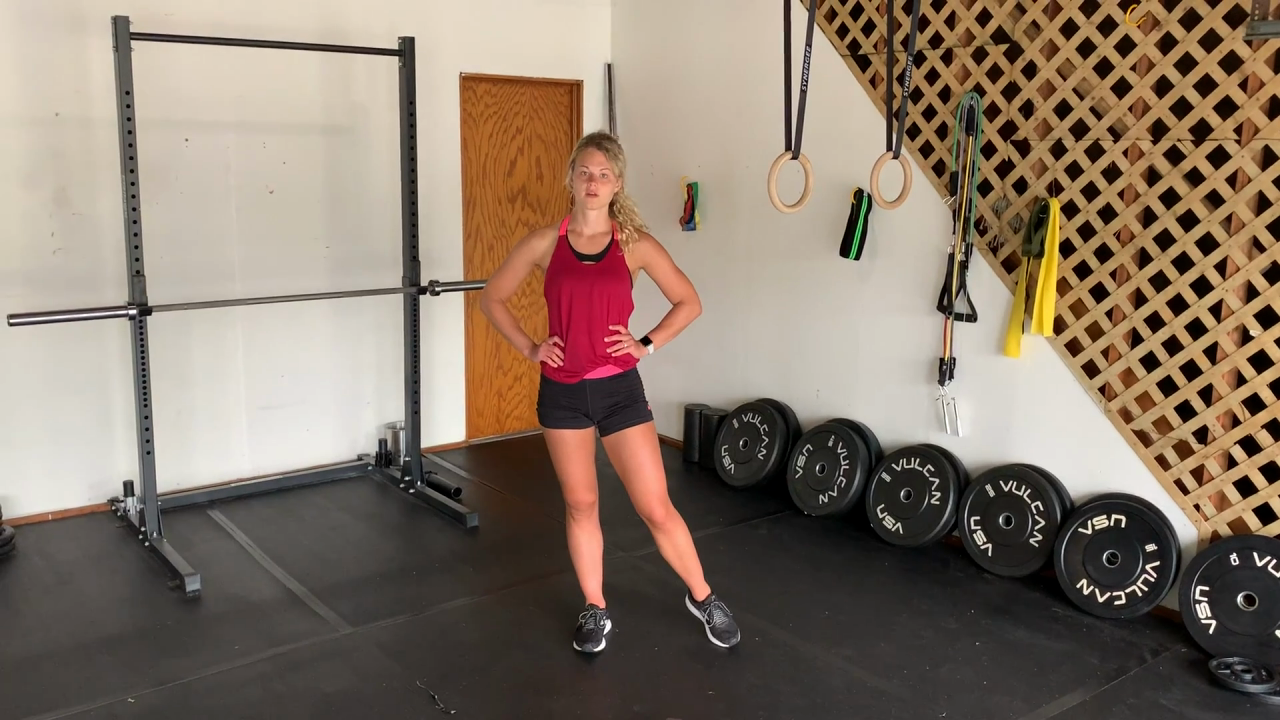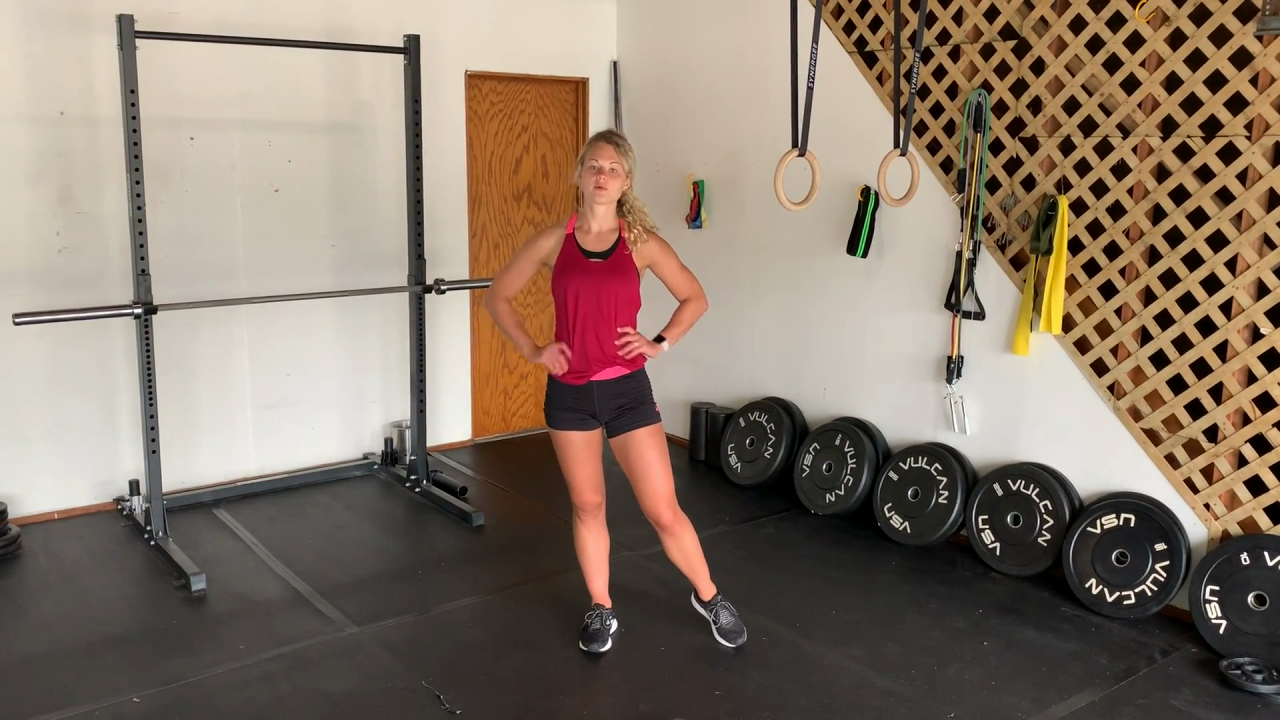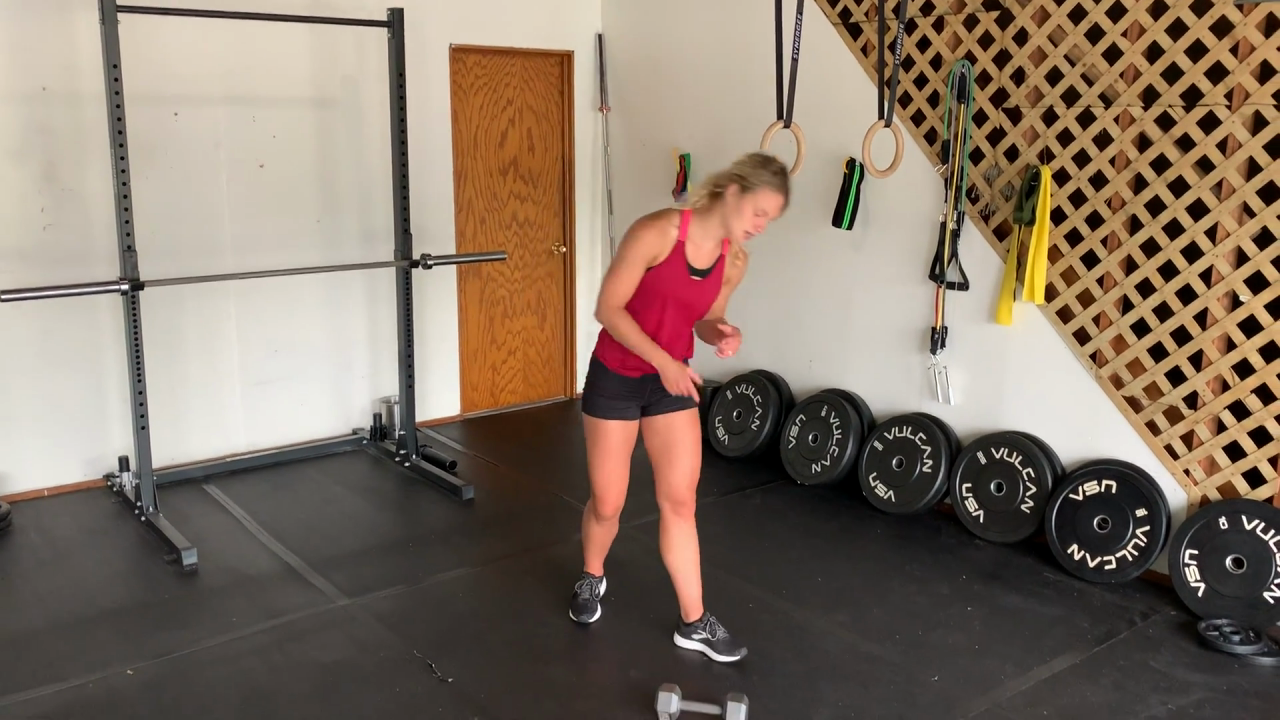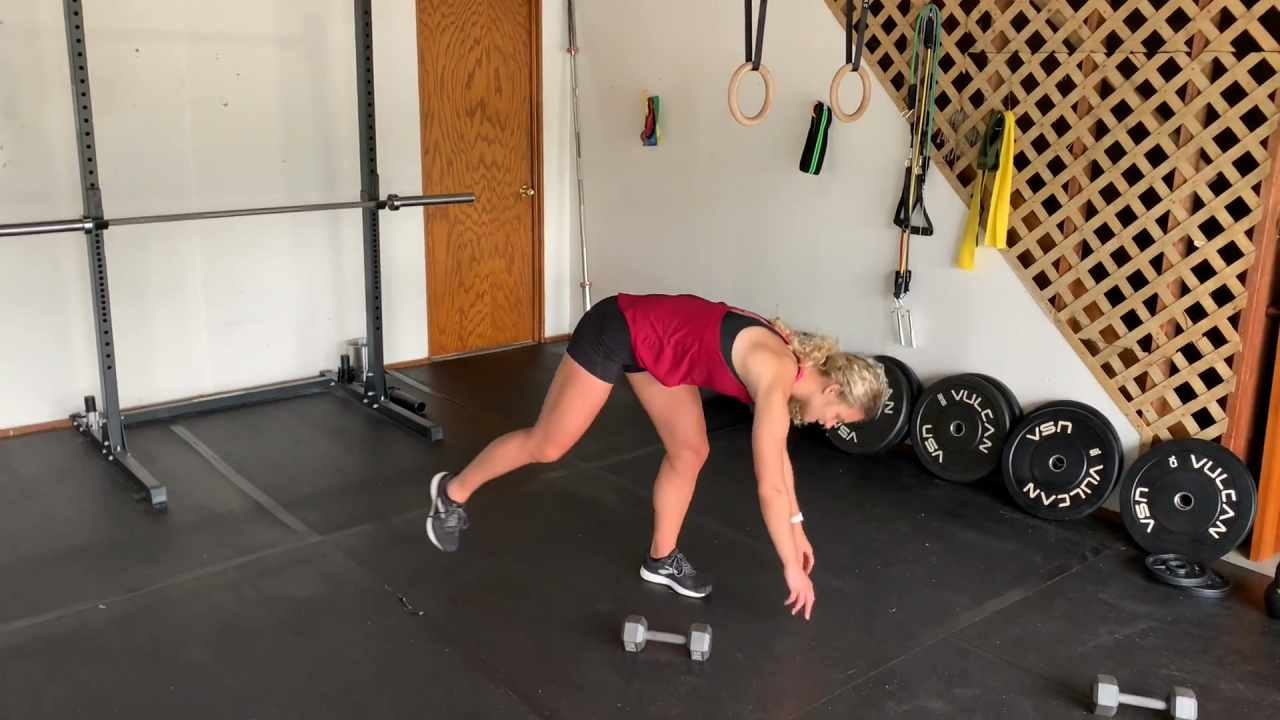
dt=1s
person 1, frame 1
left shoulder: (635, 244)
right shoulder: (545, 242)
left elbow: (689, 302)
right elbow: (492, 297)
left wrist: (648, 343)
right wrist: (528, 347)
left hip: (619, 389)
right hip: (562, 392)
left knee: (656, 508)
right knee: (580, 505)
left ankle: (703, 597)
right ankle: (595, 611)
person 1, frame 2
left shoulder: (642, 241)
right shoulder: (551, 241)
left elbow: (695, 298)
right elbow: (498, 295)
left wrist: (659, 343)
right wrist: (531, 349)
left hip: (626, 389)
right hip: (569, 392)
left knee: (663, 510)
right knee: (587, 506)
left ankle: (709, 597)
right ankle: (601, 609)
person 1, frame 3
left shoulder: (735, 260)
right shoulder: (656, 231)
right elbow: (608, 308)
left wrist: (721, 333)
right wrist: (662, 361)
left hip: (672, 379)
right hip: (615, 378)
left knee: (679, 501)
right knee: (607, 502)
left ankle: (694, 621)
right ankle: (591, 578)
person 1, frame 4
left shoulder: (793, 367)
right shoulder: (778, 377)
left elbow: (778, 457)
right elbow: (769, 487)
left wrist: (796, 526)
right wrist: (793, 568)
left hip: (648, 342)
right hip: (616, 333)
left knee: (691, 450)
right knee: (547, 445)
left ankle: (661, 559)
right ankle: (454, 492)
